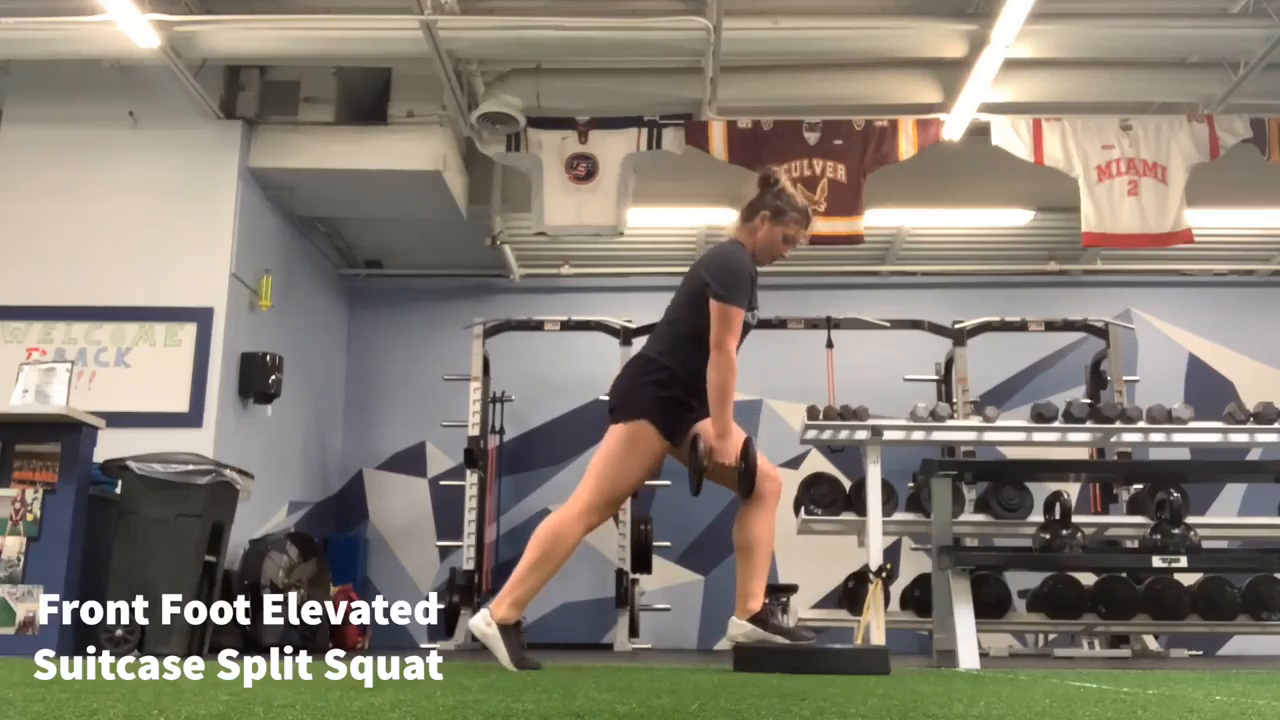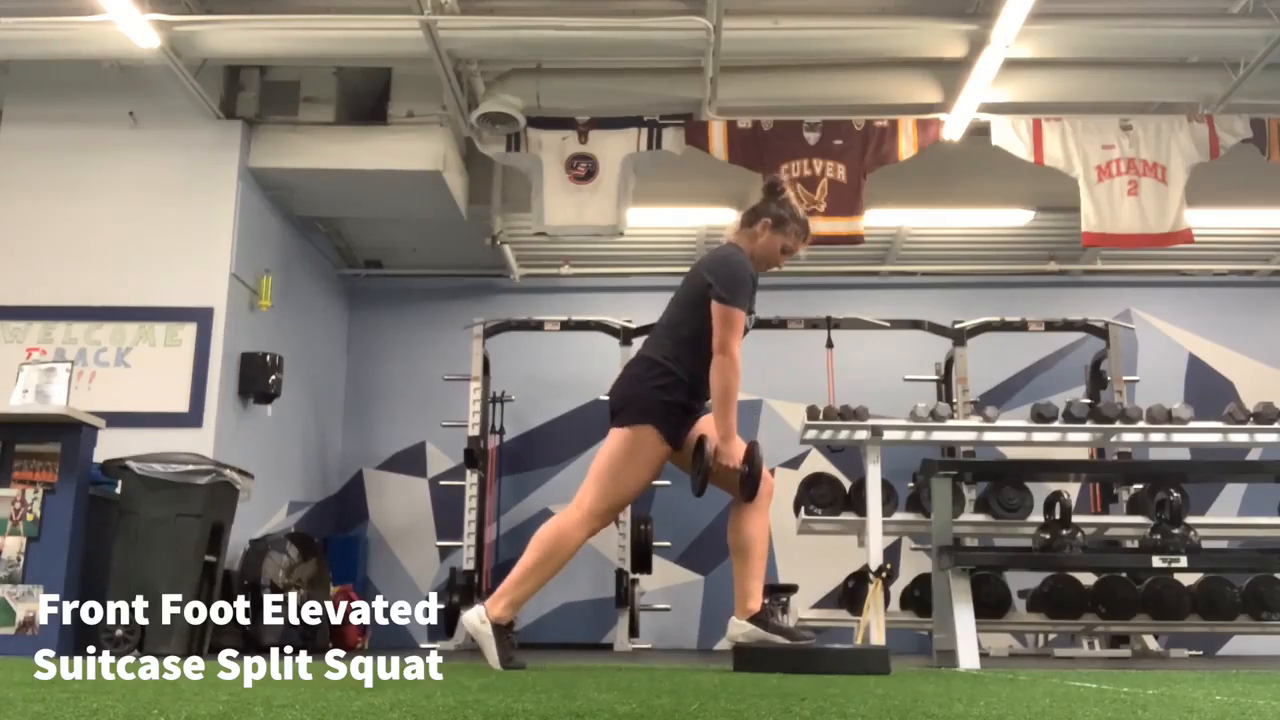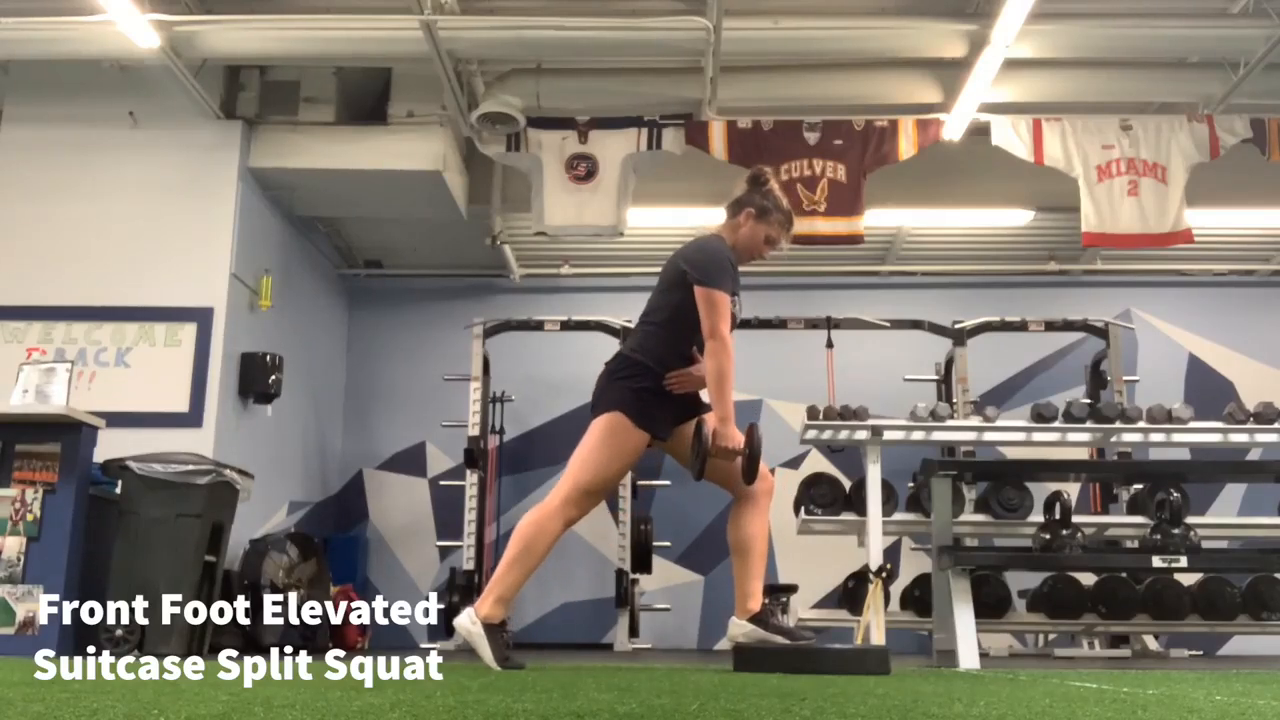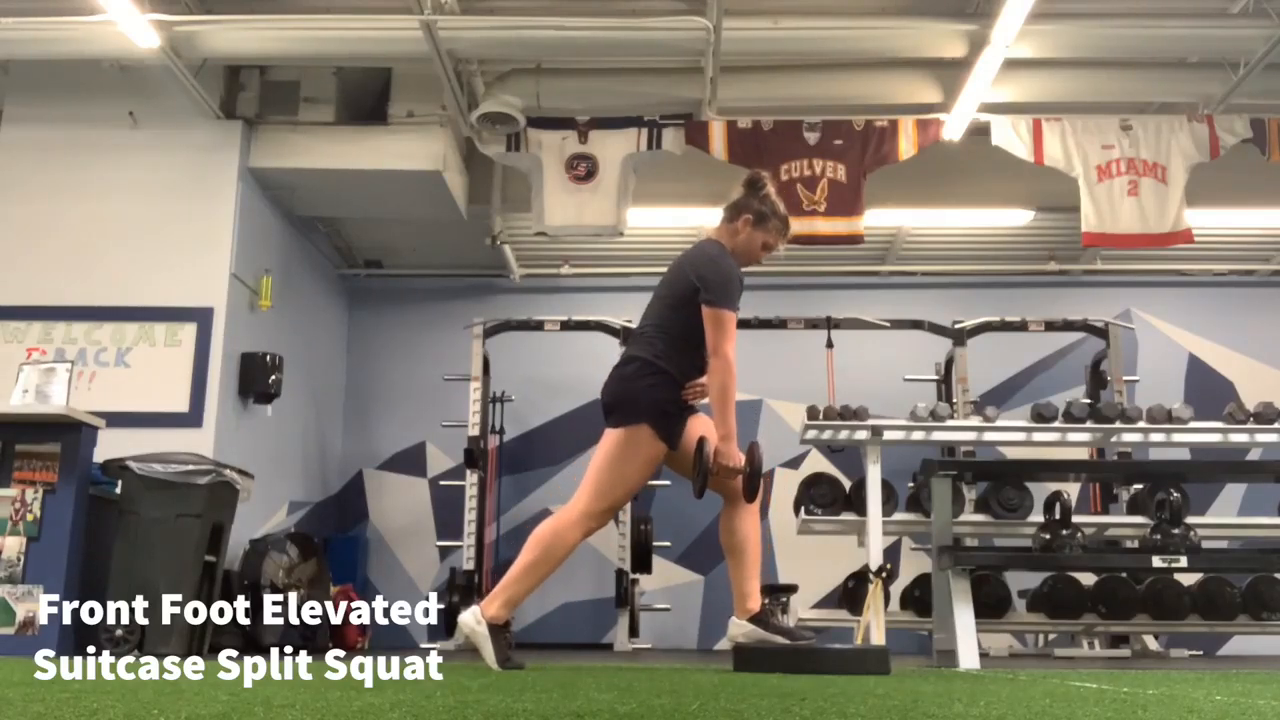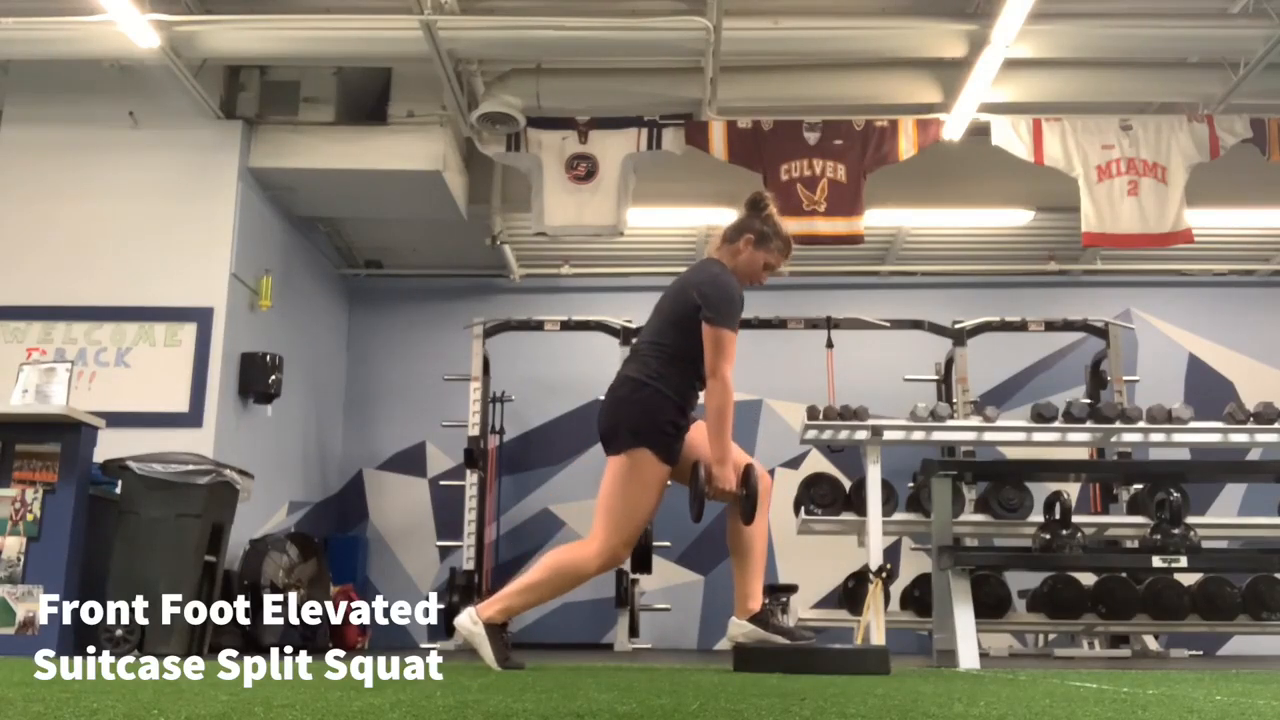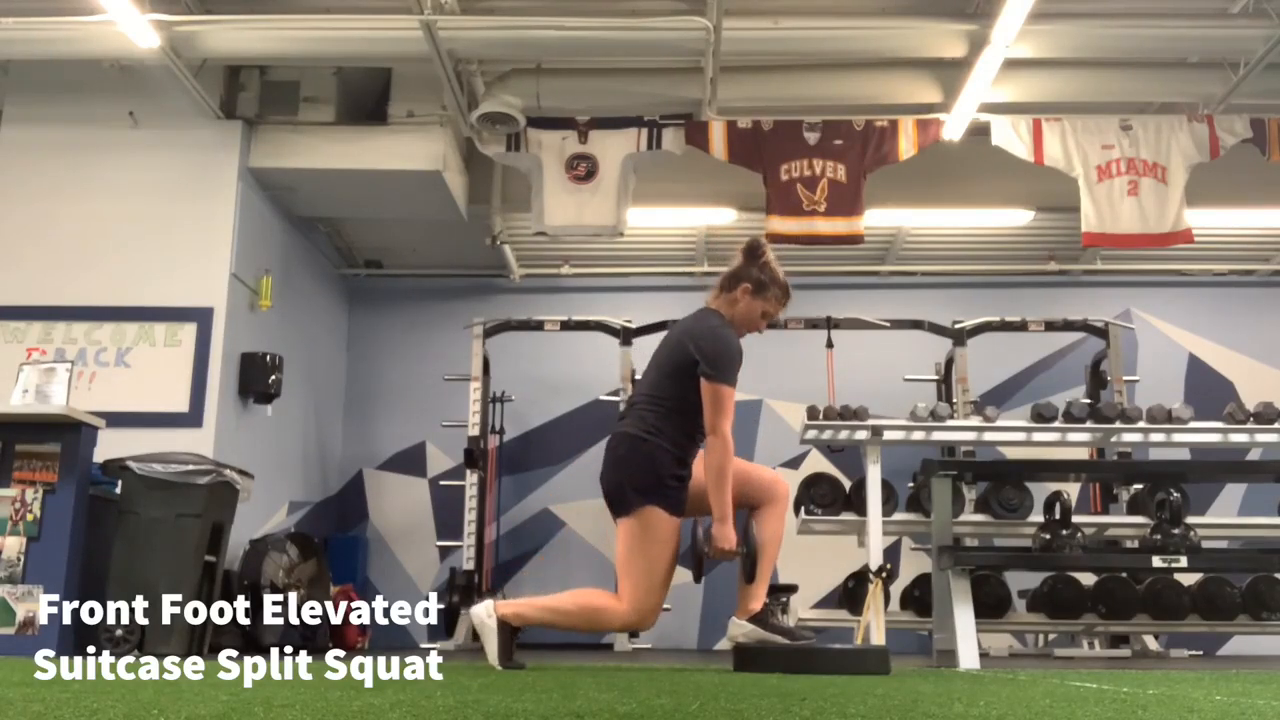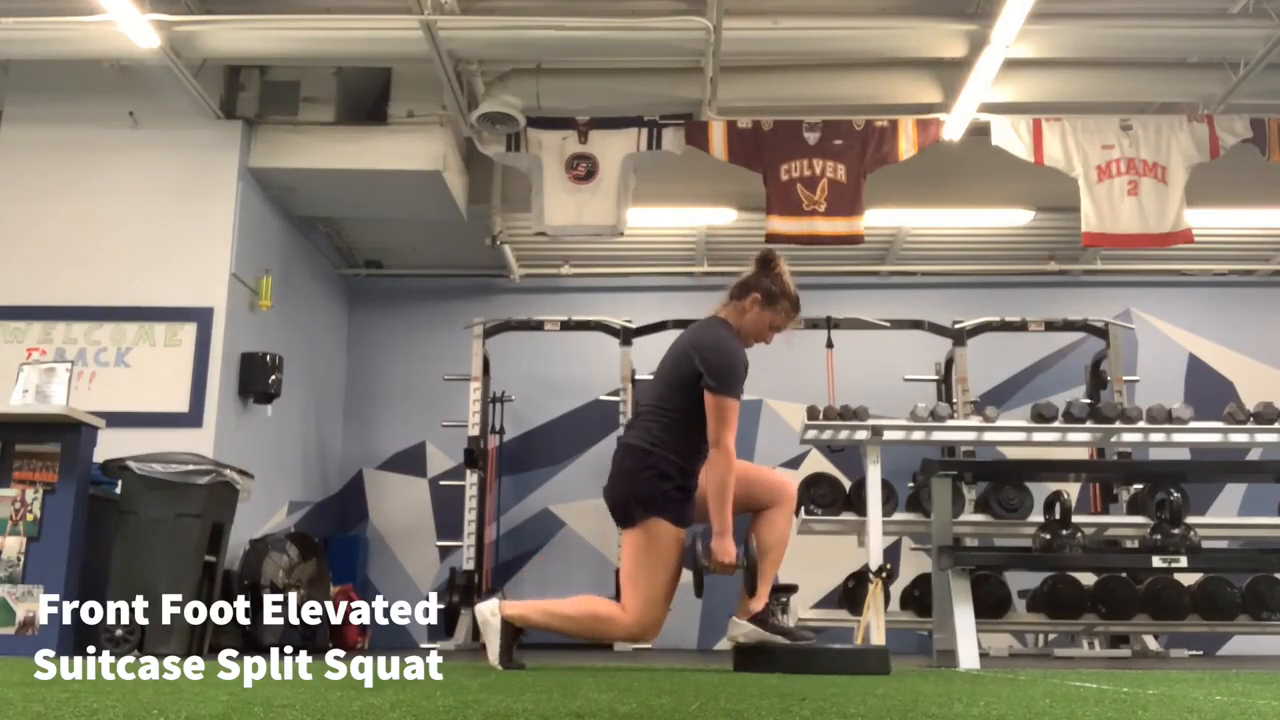
dt=0.7s
person 1, frame 1
left shoulder: (735, 266)
right shoulder: (733, 264)
right elbow: (721, 353)
left wrist: (719, 428)
right wrist: (724, 435)
left hip: (681, 401)
right hip: (652, 395)
left knee: (765, 485)
right knee: (591, 507)
left ankle: (750, 615)
right ankle: (499, 616)
person 1, frame 2
left shoulder: (726, 266)
right shoulder: (736, 267)
right elbow: (725, 354)
left wrist: (720, 434)
right wrist: (728, 438)
left hip: (675, 401)
right hip: (652, 397)
left knee: (757, 487)
right knee: (592, 512)
left ankle: (748, 615)
right ankle: (494, 615)
person 1, frame 3
left shoulder: (720, 263)
right shoulder: (712, 255)
left elbow: (705, 343)
right elbow: (717, 338)
left wrist: (704, 373)
right wrist: (726, 420)
left hip: (673, 397)
right hip: (635, 389)
left knee: (756, 485)
right knee: (569, 501)
left ankle: (750, 616)
right ankle: (484, 616)
person 1, frame 4
left shoulder: (702, 259)
right shoulder: (721, 269)
right elbow: (721, 355)
left wrist: (703, 380)
right wrist: (726, 439)
left hip: (662, 396)
right hip: (645, 396)
left knee: (743, 488)
right knee: (589, 512)
left ankle: (749, 615)
right ankle: (490, 615)
person 1, frame 5
left shoulder: (705, 277)
right shoulder: (723, 288)
right elbow: (719, 378)
right wrist: (721, 462)
left hip: (657, 413)
right hip: (644, 414)
left knee: (757, 484)
right knee: (607, 549)
left ankle: (750, 615)
right ankle: (487, 616)
person 1, frame 6
left shoulder: (700, 326)
right shoulder: (721, 341)
right elbow: (718, 435)
right wrist: (723, 521)
left hip: (656, 462)
right hip: (646, 468)
left knee: (773, 491)
right knee: (636, 613)
left ankle: (751, 615)
right ankle: (503, 614)
person 1, frame 7
left shoulder: (707, 334)
right shoulder: (726, 352)
right elbow: (721, 448)
right wrist: (723, 535)
left hip: (662, 471)
right hip: (652, 480)
left knee: (780, 492)
right knee: (639, 623)
left ankle: (753, 615)
right ankle: (506, 614)
